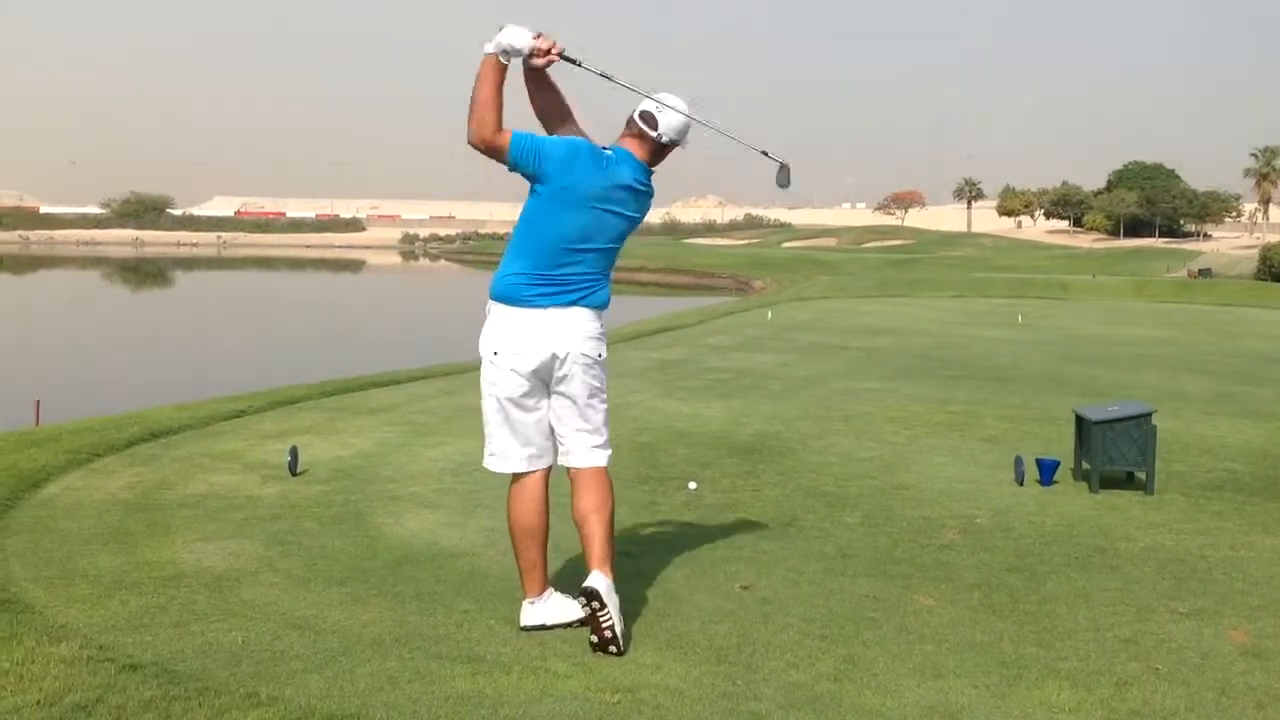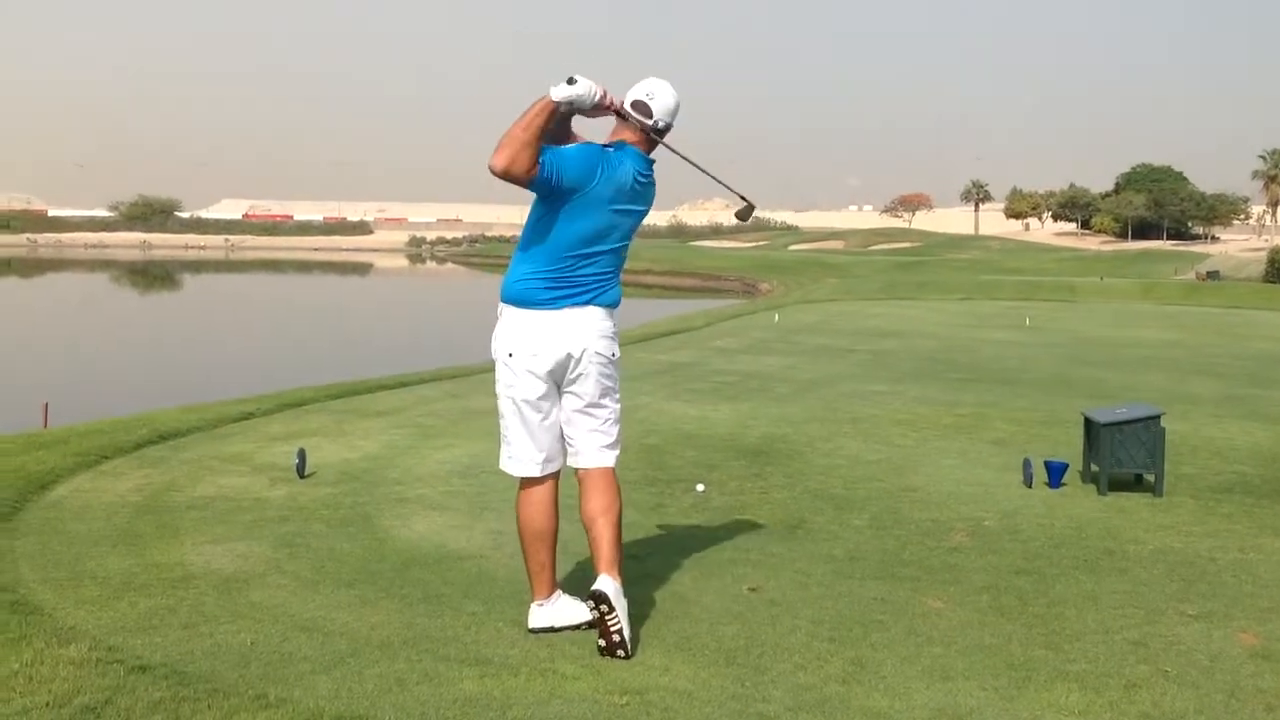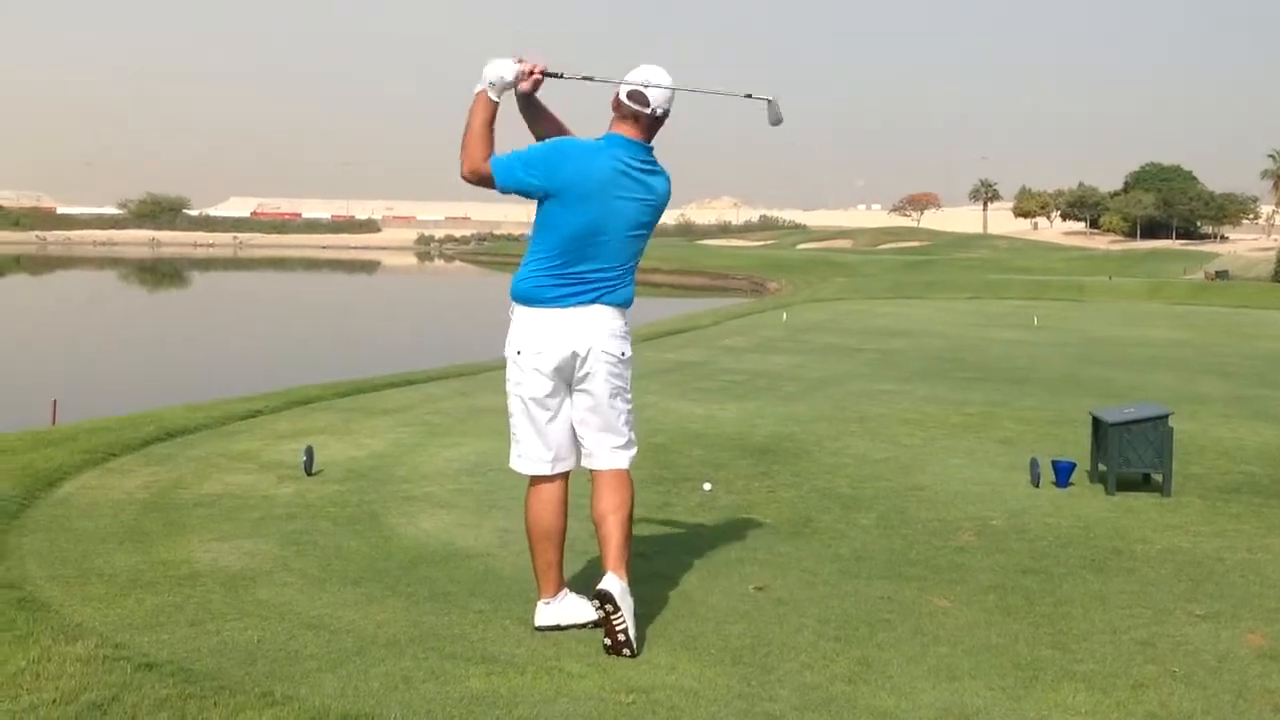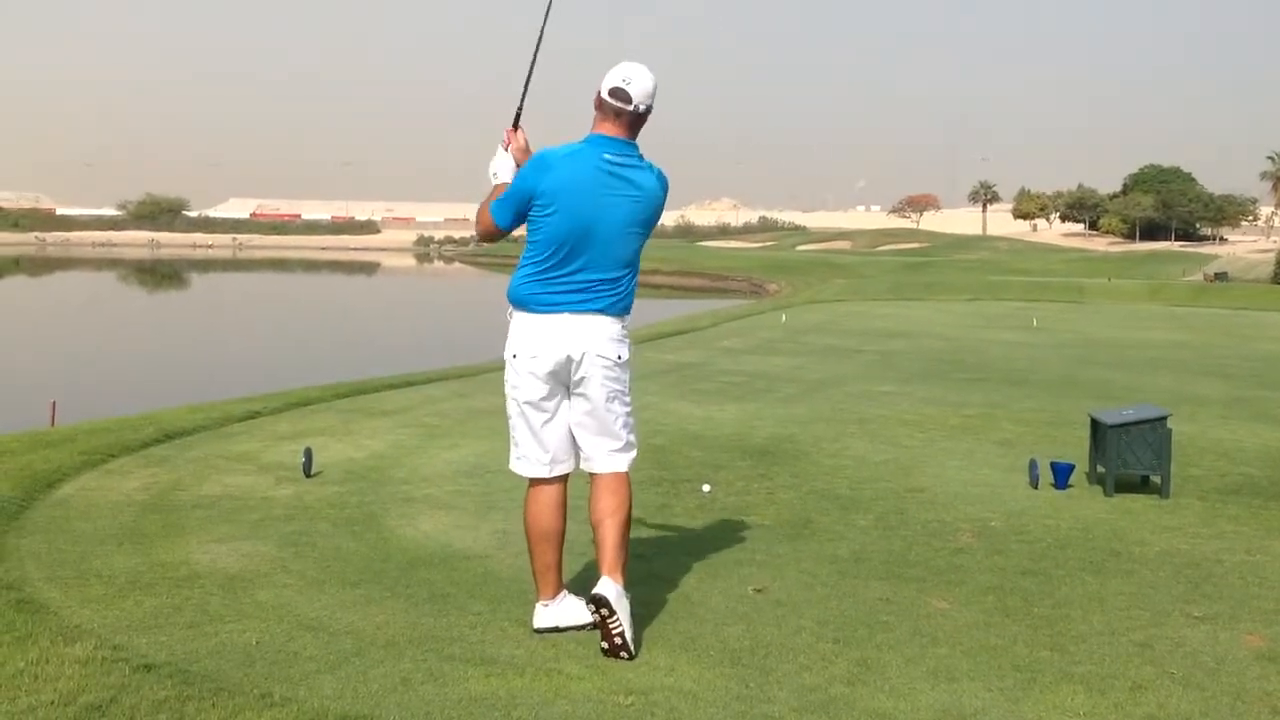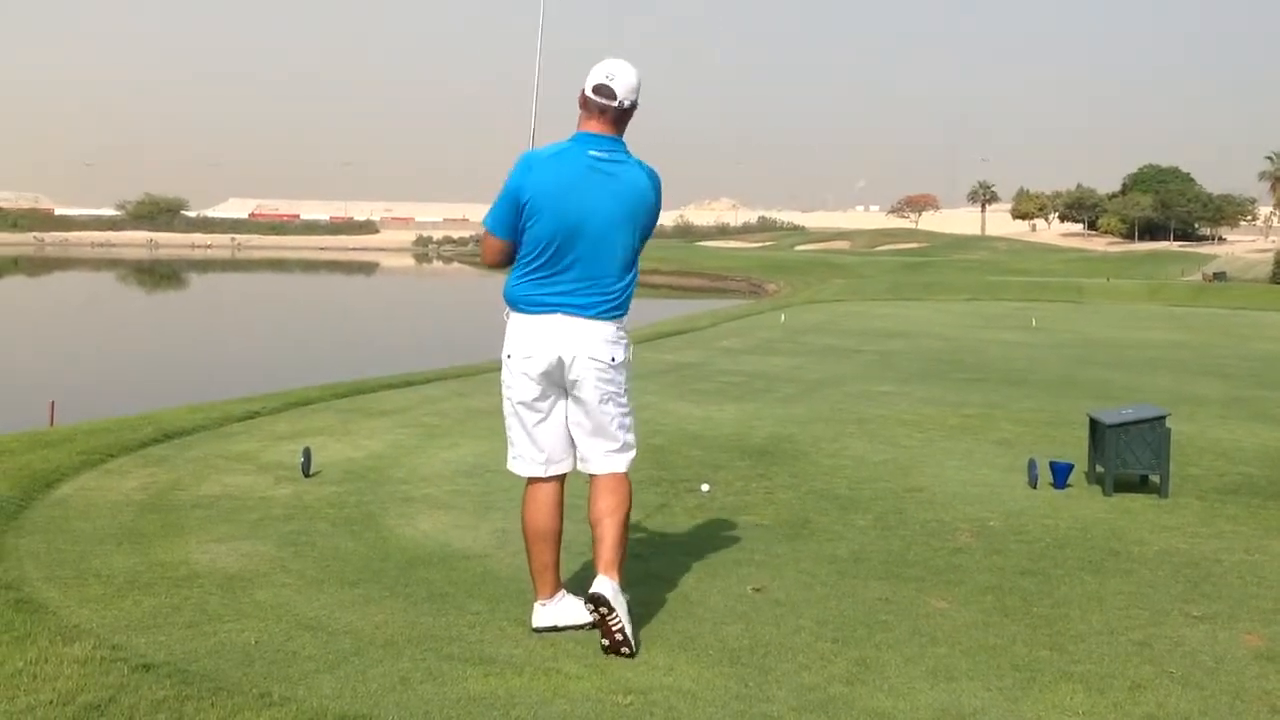
dt=0.3s
person 1, frame 1
left shoulder: (574, 161)
right shoulder: (639, 193)
left elbow: (481, 136)
right elbow: (556, 120)
left wrist: (497, 55)
right wrist: (538, 68)
left hip: (515, 329)
right hip: (579, 330)
left knee: (527, 469)
right knee: (589, 460)
left ankle: (537, 598)
right ankle: (599, 579)
person 1, frame 2
left shoulder: (589, 165)
right shoulder: (642, 183)
left elbow: (504, 163)
right elbow: (558, 137)
left wrist: (558, 97)
right wrist: (566, 107)
left hip: (529, 330)
right hip: (592, 330)
left knee: (537, 471)
right knee: (597, 462)
left ankle: (545, 601)
right ankle: (608, 582)
person 1, frame 3
left shoulder: (566, 160)
right shoulder: (657, 185)
left elbow: (473, 168)
left wrist: (488, 91)
right wrist: (531, 102)
left hip: (538, 328)
right hip: (603, 331)
left knee: (547, 469)
right knee: (610, 461)
left ankle: (552, 599)
right ankle: (614, 579)
person 1, frame 4
left shoulder: (547, 167)
right shoulder: (654, 185)
left elbow: (487, 228)
left wrist: (506, 168)
left hip: (536, 334)
right hip: (602, 336)
left knee: (545, 472)
right knee: (610, 465)
left ankle: (550, 601)
right ankle: (611, 585)
person 1, frame 5
left shoulder: (534, 168)
right shoulder: (645, 182)
left elbow: (492, 254)
left hip: (531, 334)
right hip: (598, 338)
left knee: (543, 472)
right knee: (609, 467)
left ankle: (548, 601)
right ankle: (607, 585)
